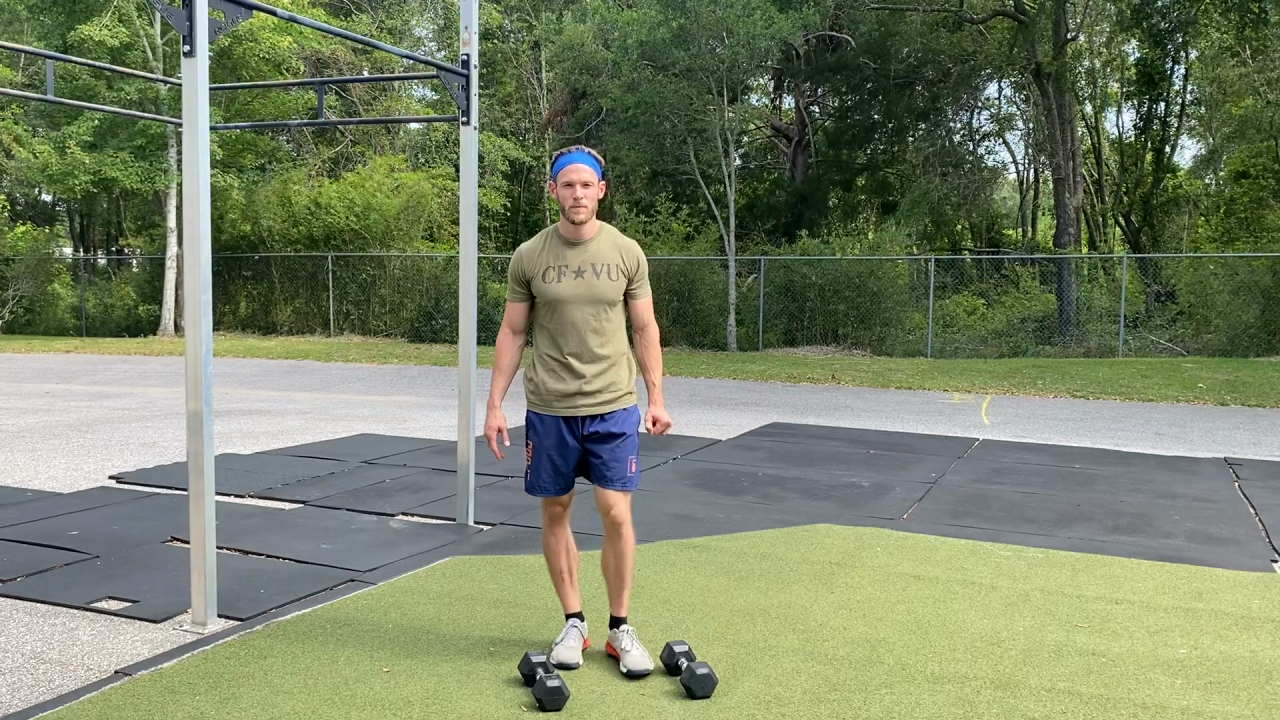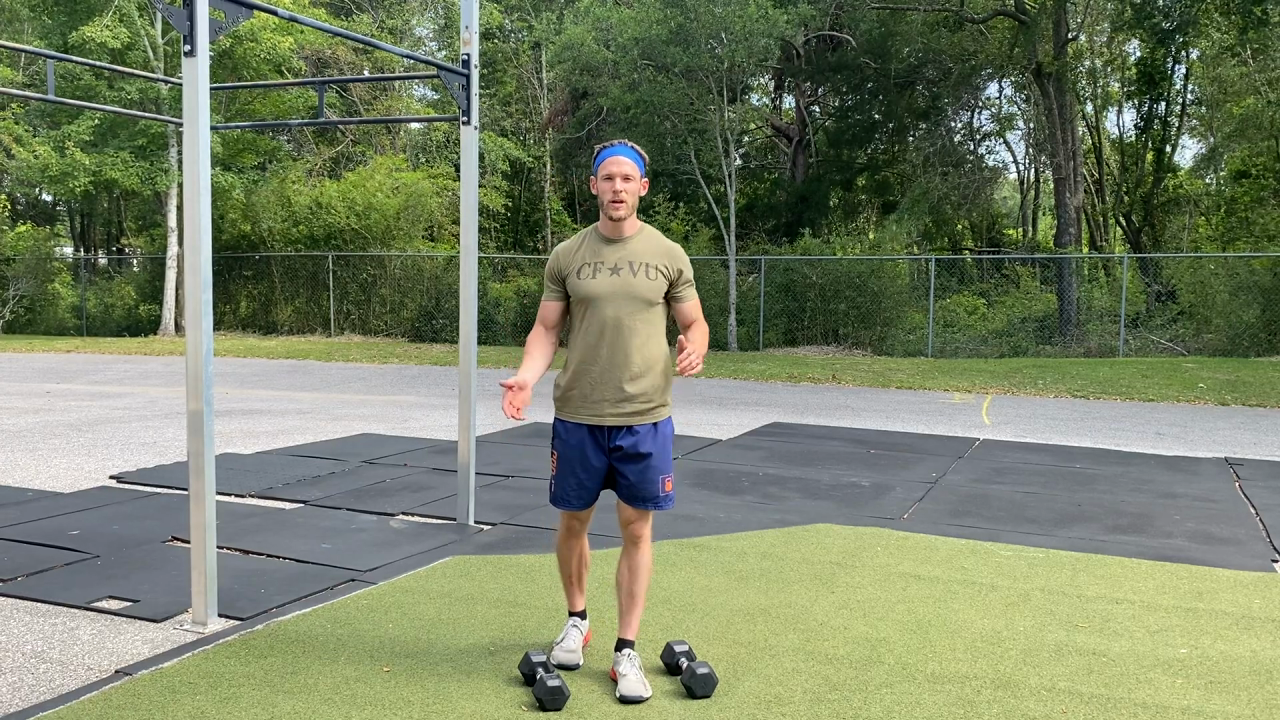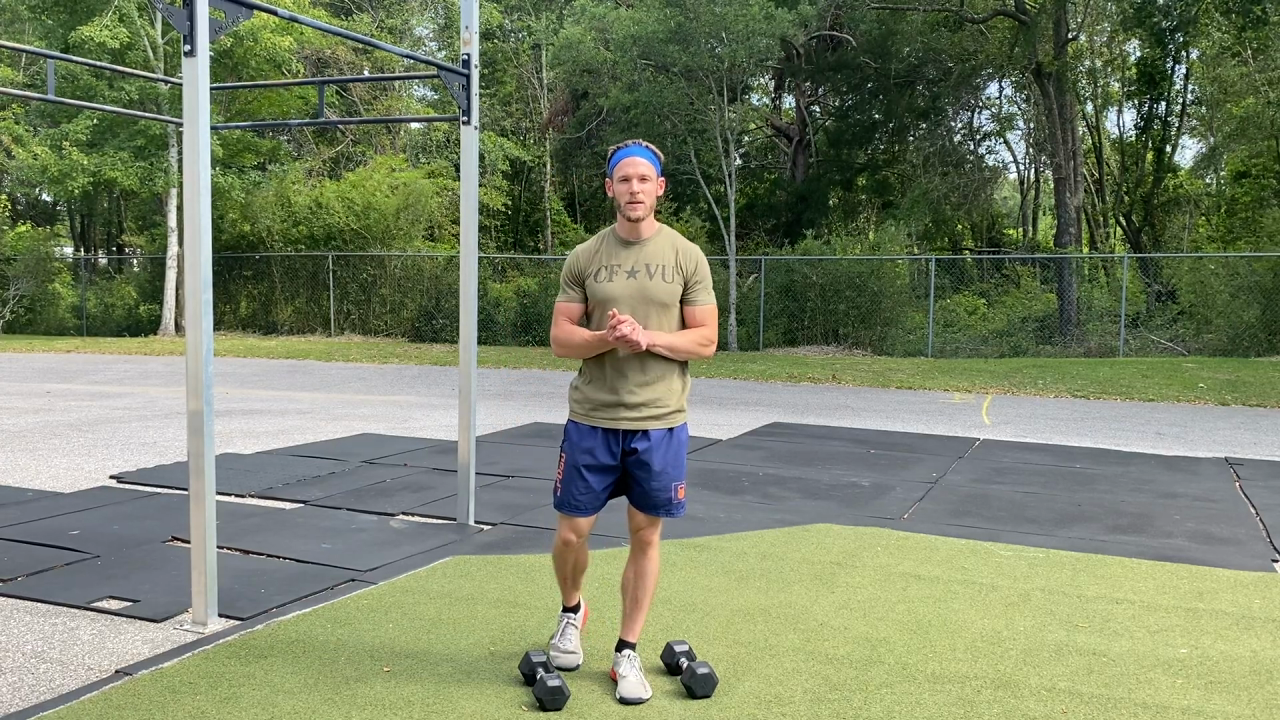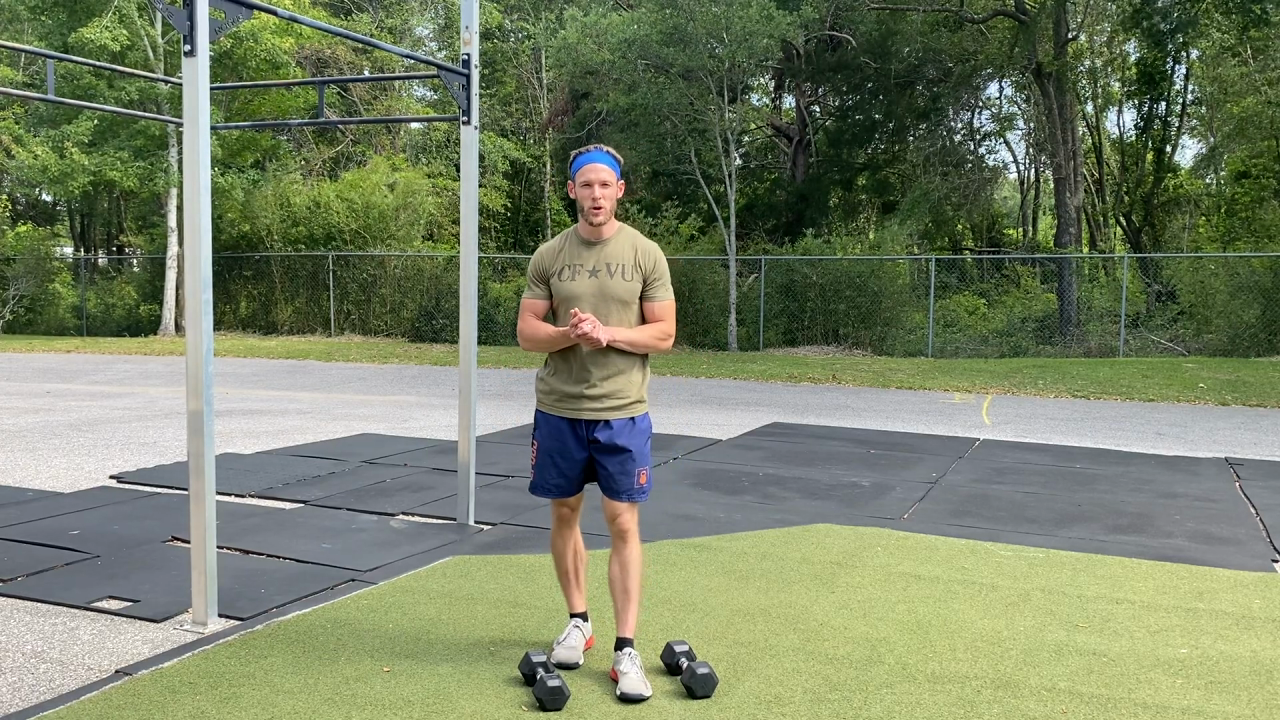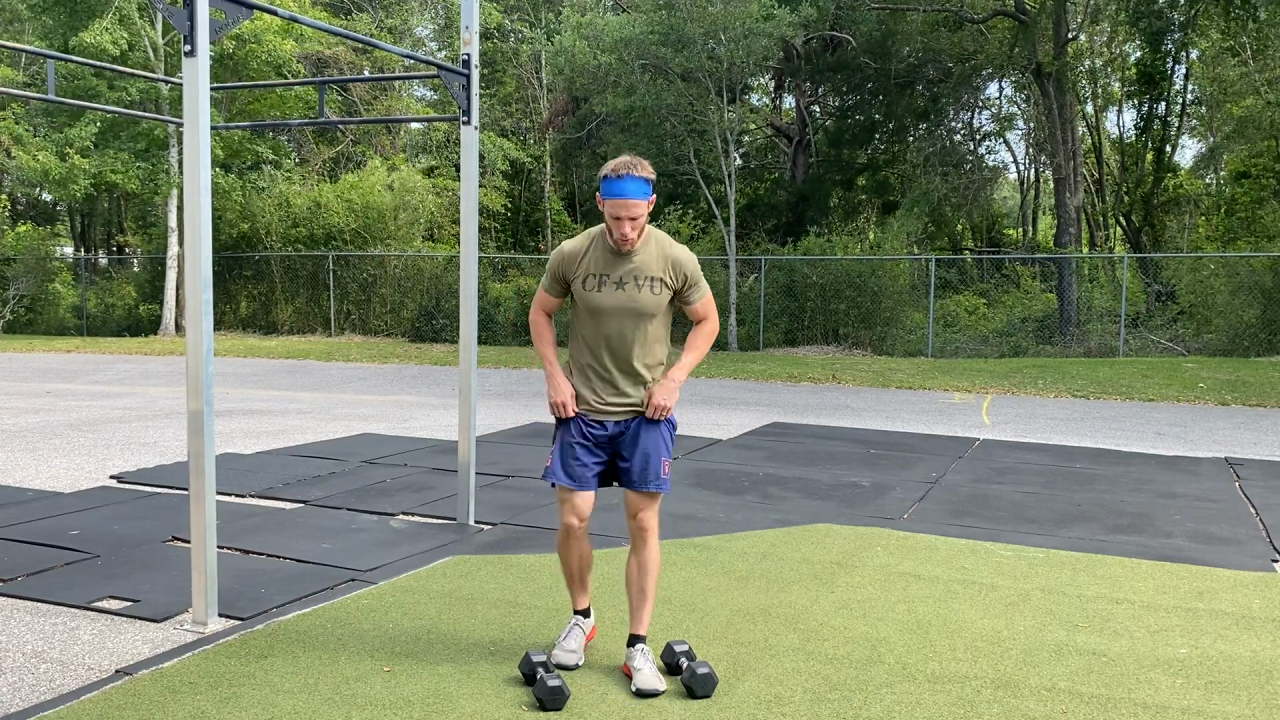
dt=1s
person 1, frame 1
left shoulder: (627, 252)
right shoulder: (528, 256)
left elbow: (645, 328)
right elbow: (512, 333)
left wrist: (656, 398)
right wrist: (494, 405)
left hip: (614, 406)
right hip: (550, 408)
left knee: (617, 516)
right knee: (556, 513)
left ankle: (620, 628)
right ankle: (574, 623)
person 1, frame 2
left shoulder: (669, 254)
right shoulder: (567, 254)
left elbow: (696, 326)
right elbow: (547, 328)
left wrist: (694, 350)
right wrist: (526, 374)
left hip: (645, 417)
right hip: (579, 416)
left knee: (636, 531)
right knee: (573, 524)
left ankle: (626, 651)
right ankle: (577, 619)
person 1, frame 3
left shoulder: (687, 256)
right shoulder: (584, 257)
left elbow: (706, 341)
right elbow: (560, 339)
left wrist: (647, 338)
right wrist: (607, 337)
left hip: (659, 423)
right hip: (592, 420)
left knee: (644, 537)
right knee: (571, 533)
left ankle: (627, 653)
right ankle: (571, 611)
person 1, frame 4
left shoulder: (645, 253)
right shoulder: (548, 255)
left elbow: (664, 334)
right elbow: (527, 332)
left wrist: (607, 333)
right wrist: (569, 333)
left hip: (623, 411)
right hip: (559, 409)
left knee: (623, 524)
right knee: (565, 514)
left ankle: (626, 650)
right ankle: (578, 621)
person 1, frame 5
left shoulder: (676, 259)
right shoulder: (571, 254)
left elbow: (707, 321)
right elbow: (540, 313)
left wrist: (673, 380)
right wrist: (554, 375)
left hip: (646, 411)
right hip: (583, 409)
left knee: (643, 523)
right knee: (572, 521)
left ankle: (638, 646)
right ankle: (581, 617)
